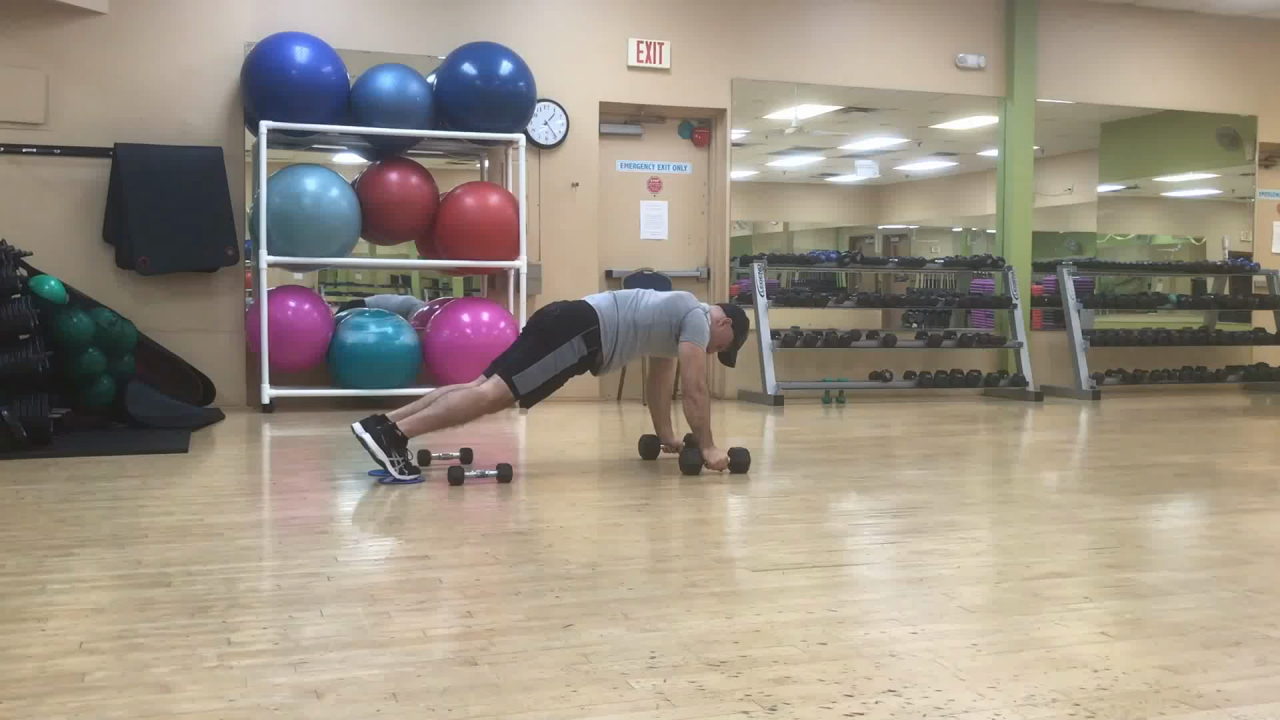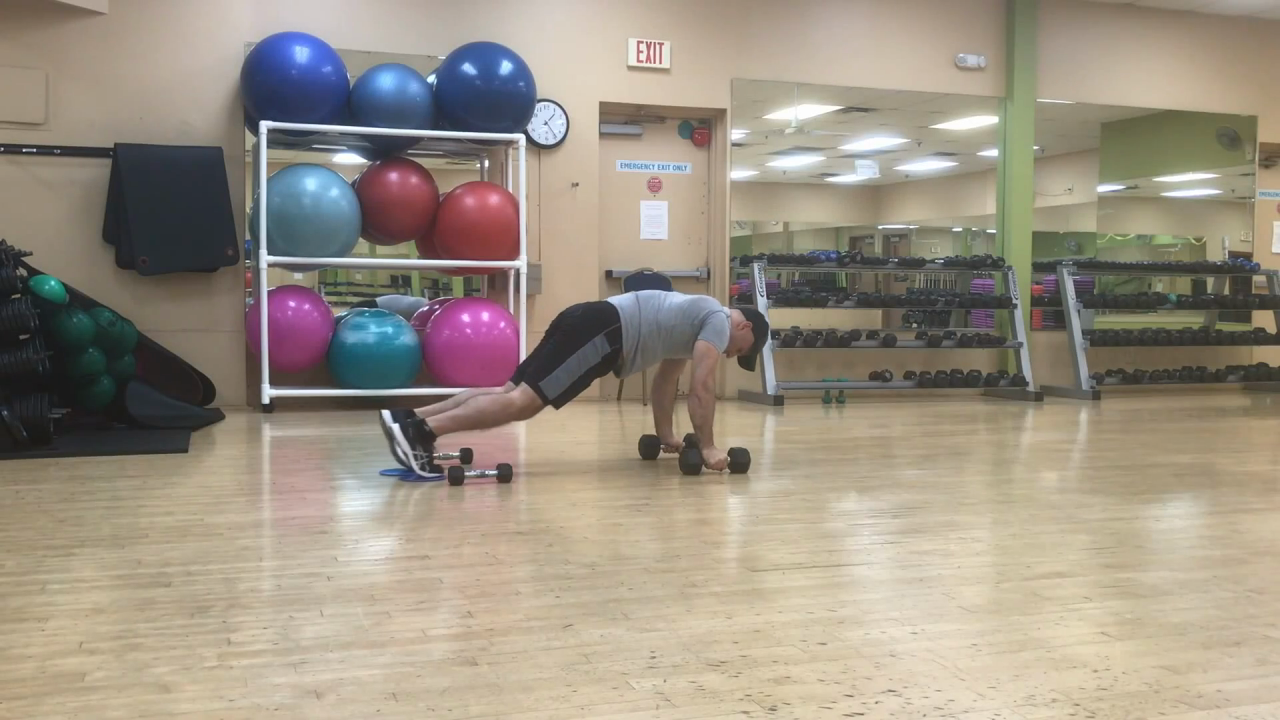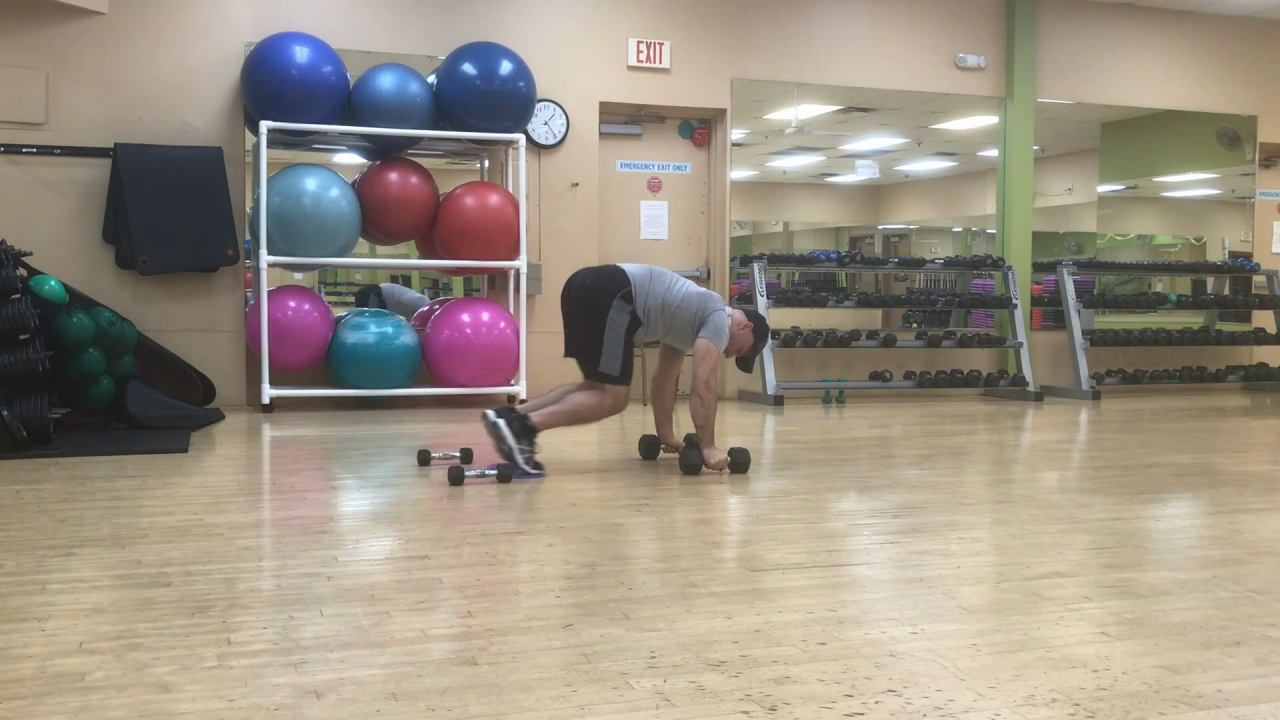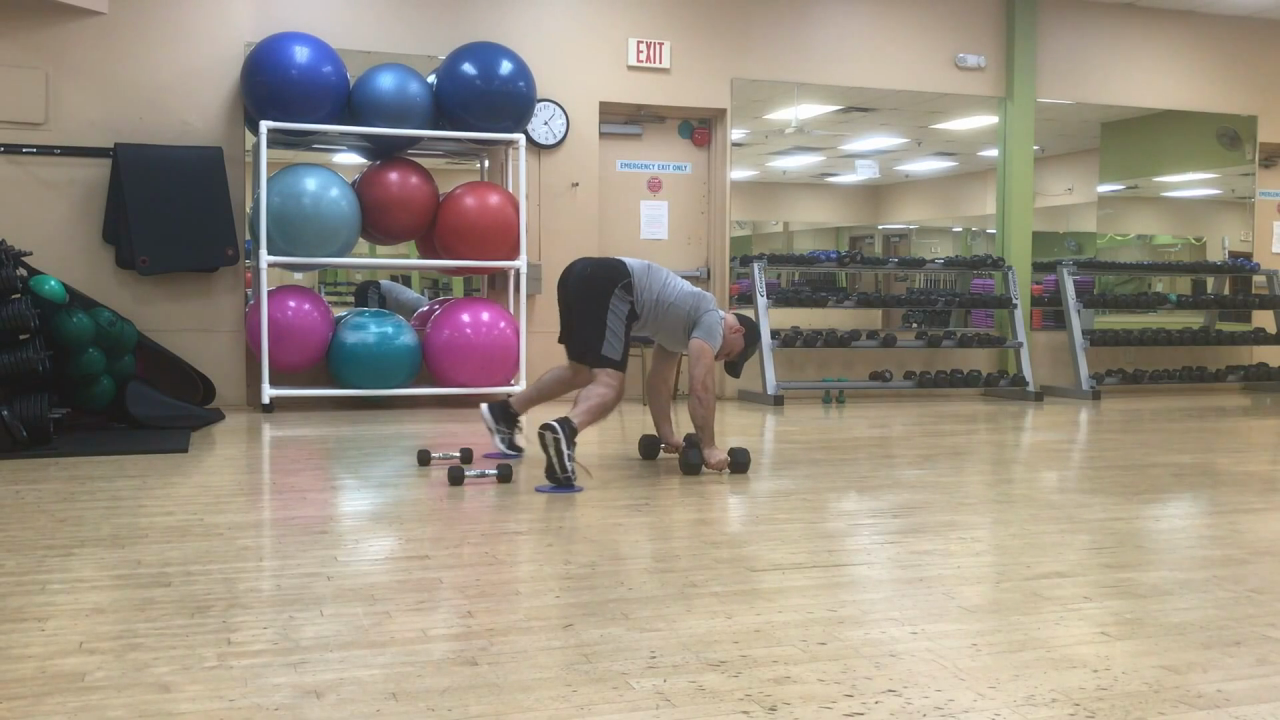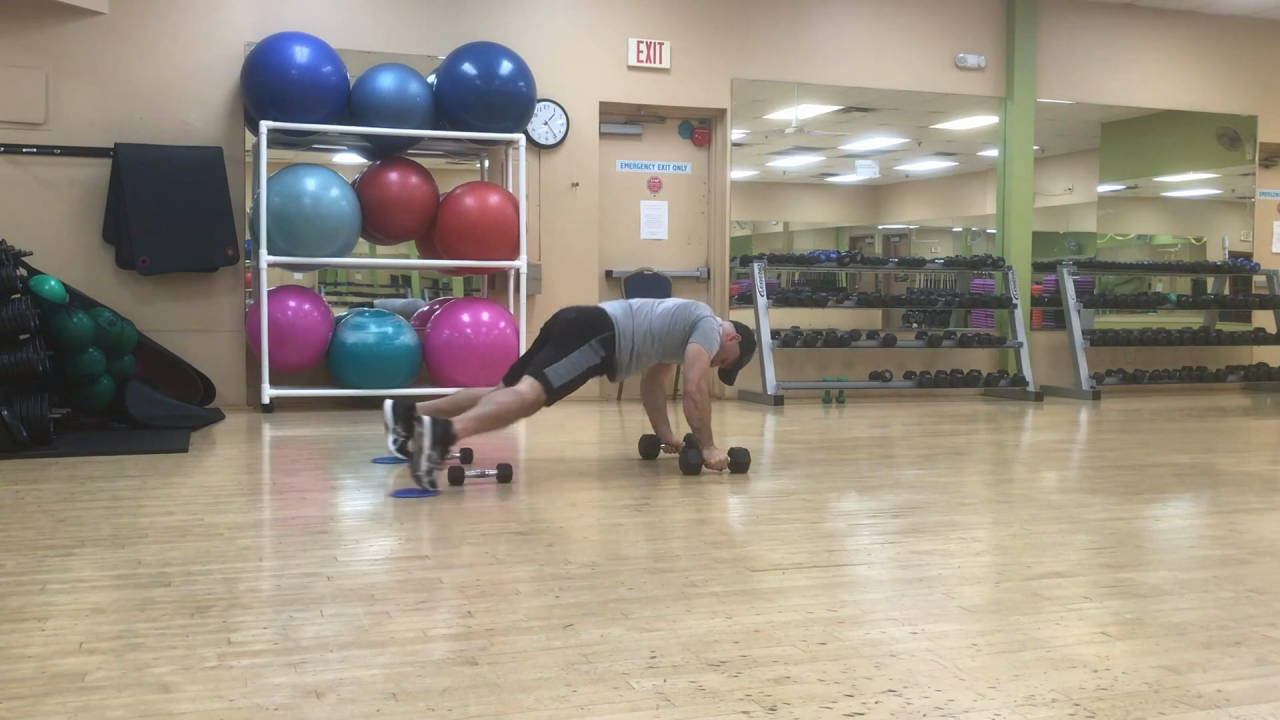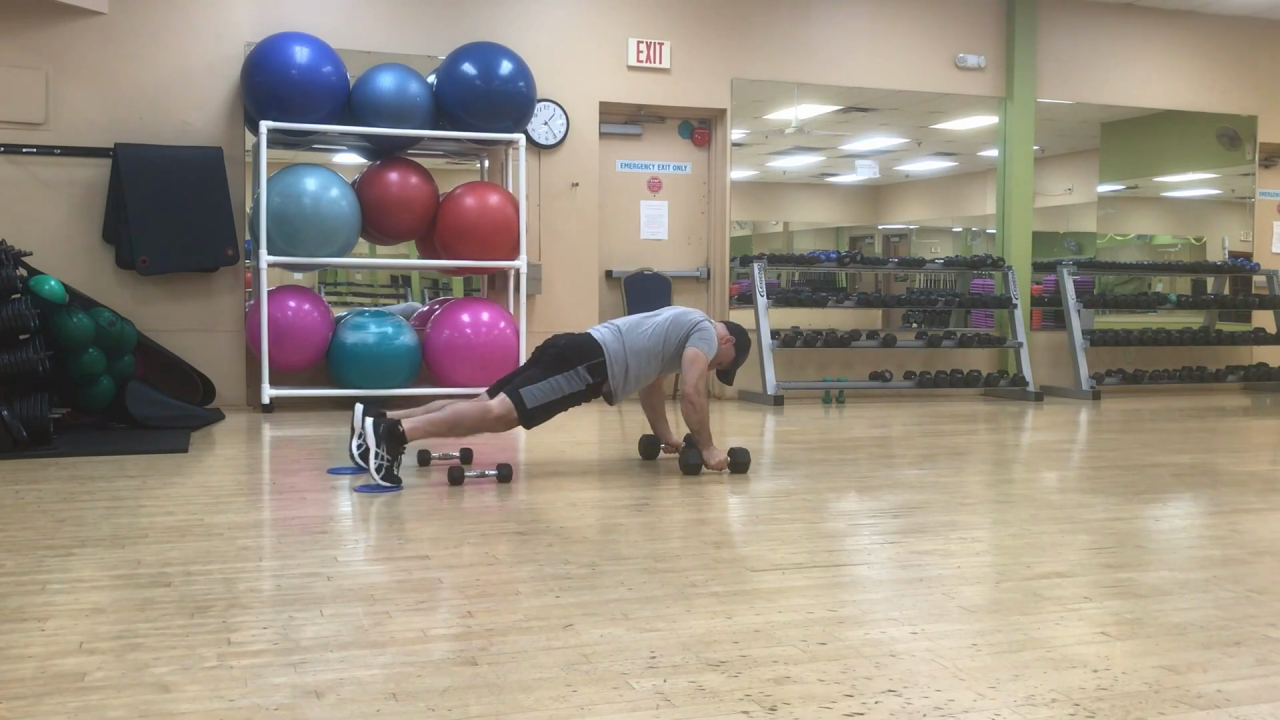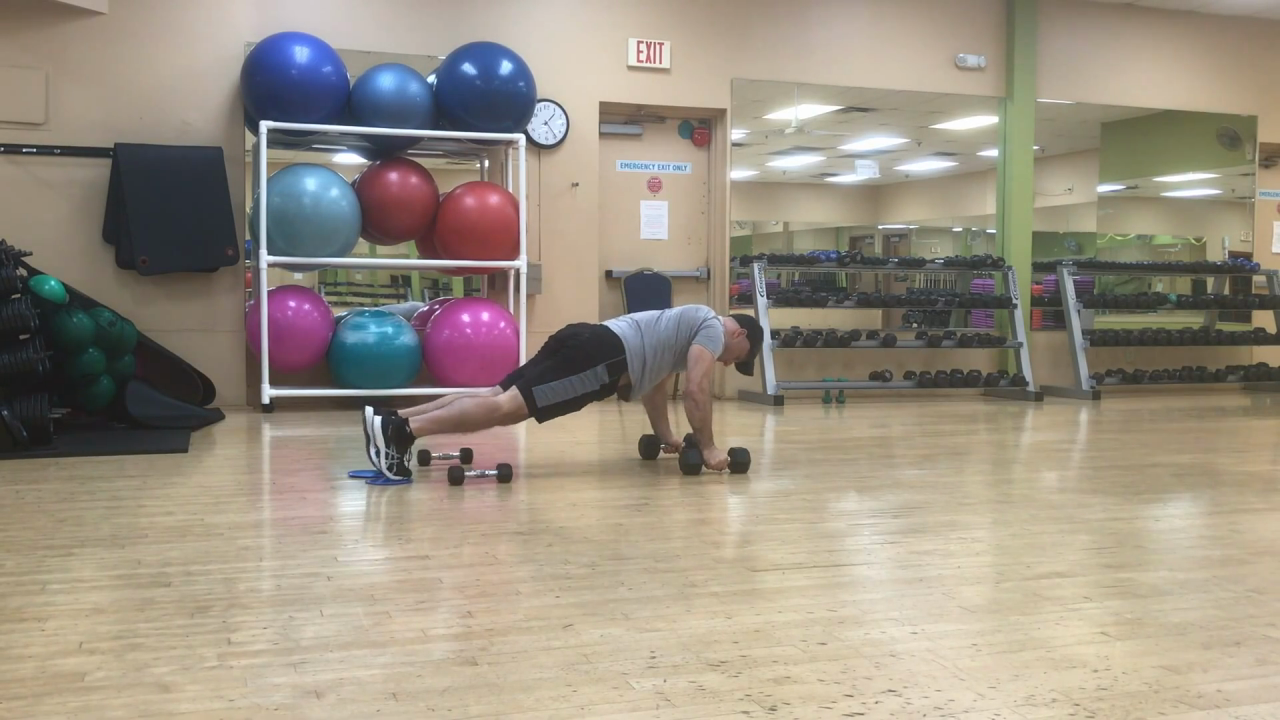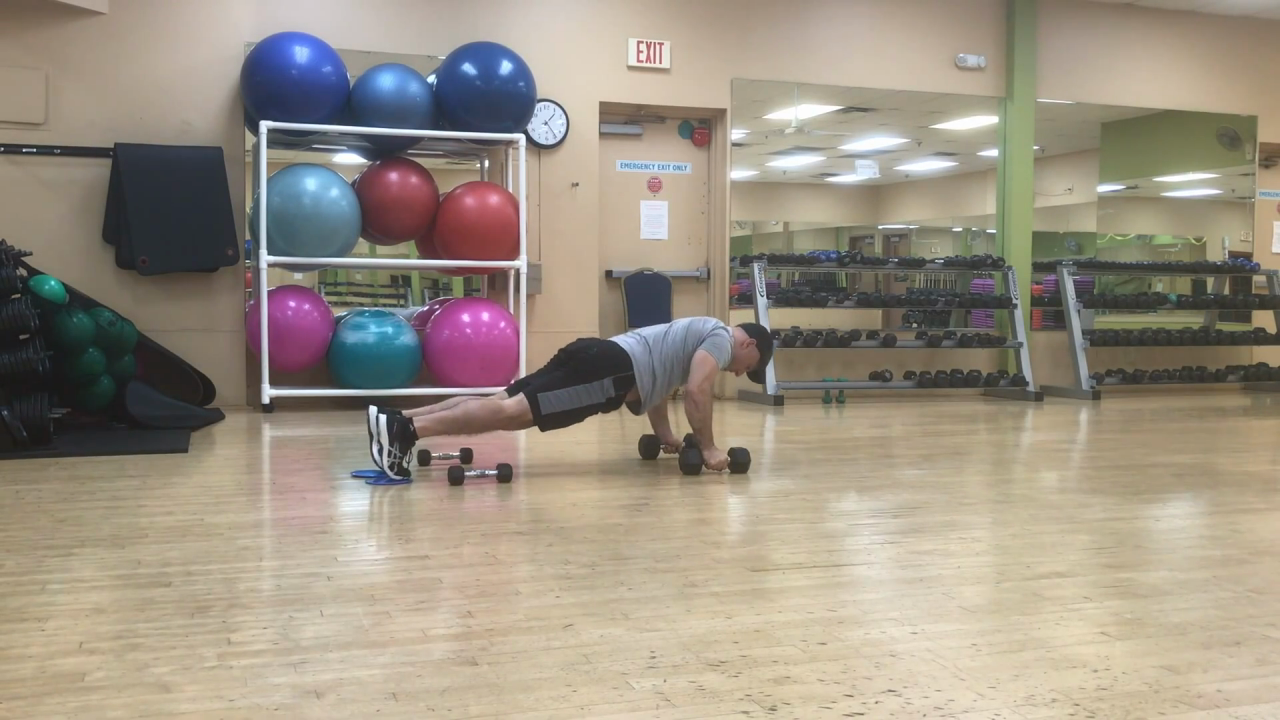
dt=0.3s
person 1, frame 1
left shoulder: (679, 317)
right shoulder: (698, 319)
left elbow: (658, 379)
right elbow: (694, 388)
left wrist: (666, 435)
right wrist: (706, 446)
left hip: (572, 326)
right hip: (580, 331)
left knee: (484, 386)
right knee: (493, 394)
left ankle: (382, 424)
right ankle: (394, 434)
person 1, frame 2
left shoulder: (695, 324)
right shoulder: (718, 322)
left elbow: (665, 380)
right elbow: (701, 388)
left wrist: (666, 436)
right wrist: (707, 447)
left hip: (597, 326)
right hip: (603, 331)
left knee: (509, 392)
right knee: (521, 402)
left ankle: (410, 419)
right ankle: (421, 430)
person 1, frame 3
left shoulder: (692, 320)
right shoulder: (718, 321)
left elbow: (665, 377)
right elbow: (703, 386)
left wrist: (666, 437)
right wrist: (708, 448)
left hip: (586, 287)
right hip: (607, 294)
left knee: (599, 388)
right knee: (612, 397)
left ankle: (512, 416)
right ankle: (525, 425)
person 1, frame 4
left shoulder: (683, 325)
right shoulder: (712, 322)
left elbow: (659, 379)
right elbow: (700, 386)
left wrist: (666, 436)
right wrist: (708, 447)
left hip: (584, 278)
right hip: (608, 285)
left knee: (582, 370)
right knee: (608, 382)
left ankle: (506, 413)
right ankle: (566, 430)
person 1, frame 5
left shoulder: (688, 324)
right shoulder: (708, 327)
left elbow: (652, 382)
right elbow: (694, 390)
left wrist: (666, 436)
right wrist: (707, 447)
left hip: (582, 325)
right hip: (598, 334)
left knee: (507, 392)
right knee: (529, 394)
left ankle: (408, 413)
right ankle: (445, 432)
person 1, frame 6
left shoulder: (682, 326)
right shoulder: (705, 332)
left elbow: (650, 383)
right elbow: (692, 392)
left wrist: (666, 437)
right wrist: (707, 448)
left hip: (581, 352)
right hip: (590, 362)
left knee: (485, 404)
right knee: (499, 413)
left ankle: (381, 419)
right ankle: (393, 433)
person 1, frame 7
left shoulder: (692, 325)
right shoulder: (713, 329)
left elbow: (654, 379)
right elbow: (696, 390)
left wrist: (666, 436)
right wrist: (707, 448)
left hip: (587, 343)
right hip: (603, 356)
left knee: (497, 396)
right knee: (508, 406)
left ankle: (393, 419)
right ankle: (402, 430)
person 1, frame 8
left shoulder: (701, 334)
right shoulder: (721, 339)
left elbow: (656, 376)
right elbow: (696, 391)
left wrist: (665, 436)
right wrist: (708, 448)
left hip: (600, 358)
right hip: (611, 371)
left knee: (501, 402)
right knee: (512, 413)
left ankle: (398, 419)
right ankle: (406, 428)
